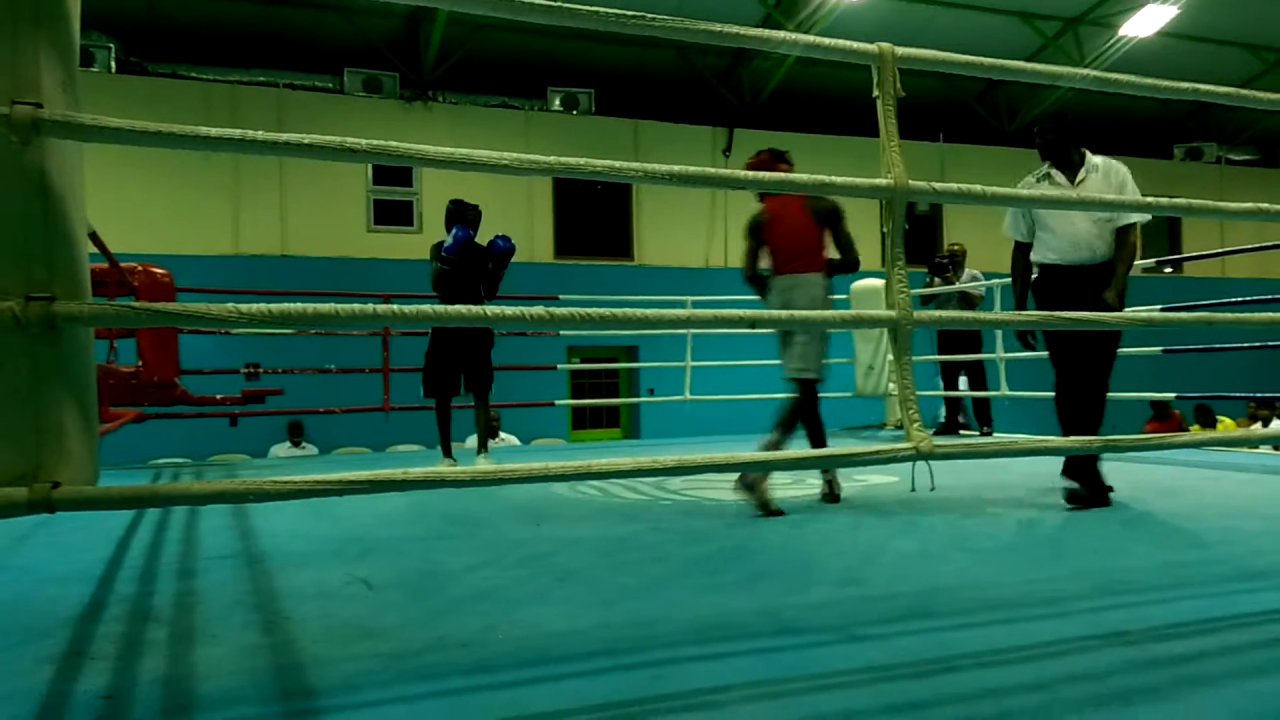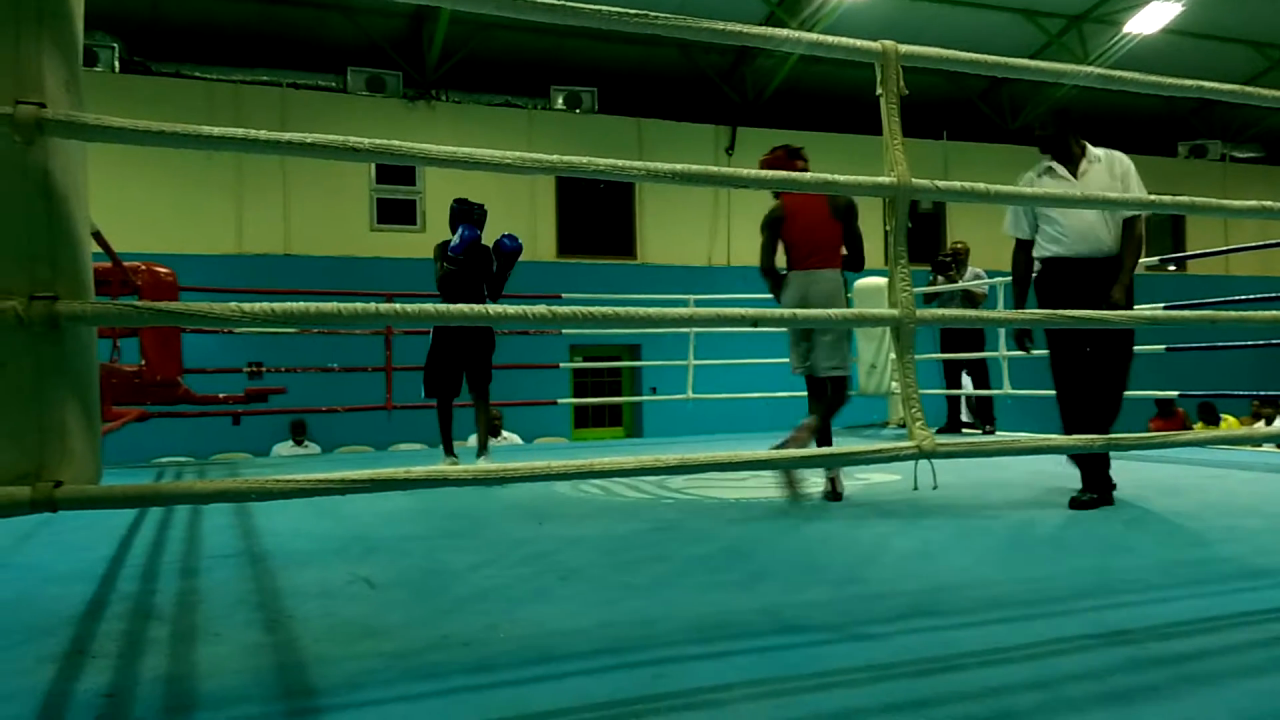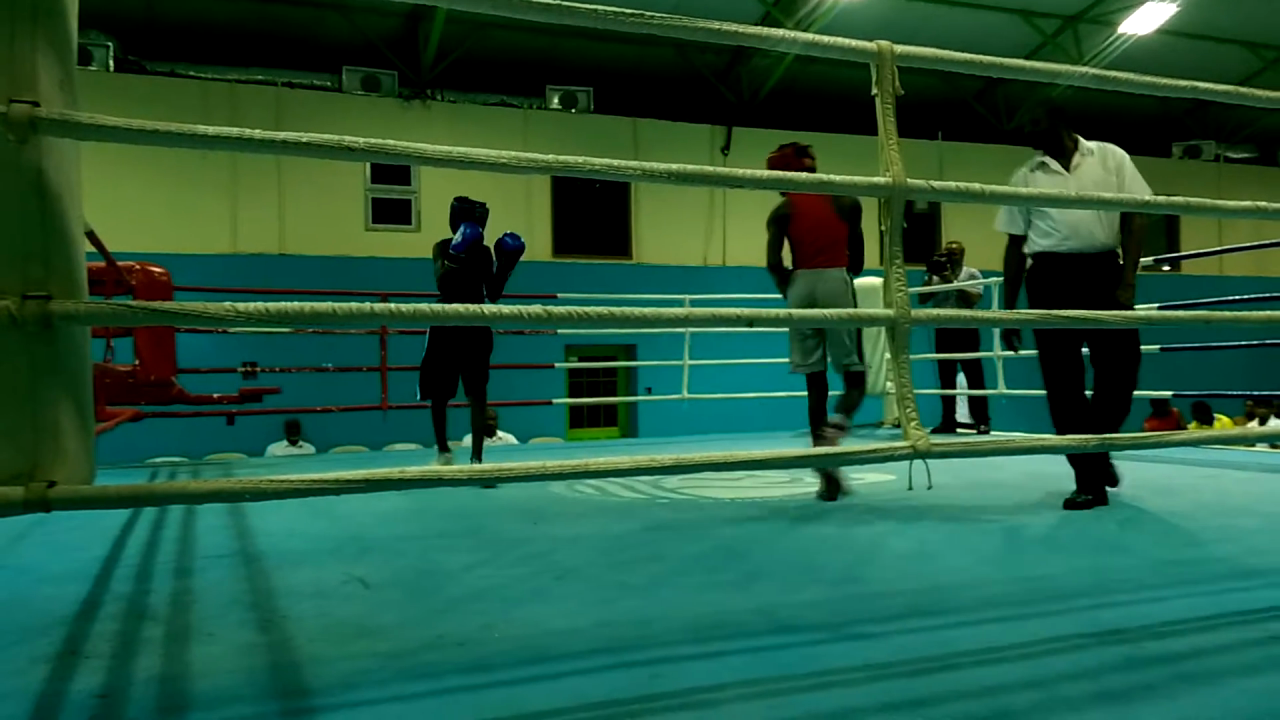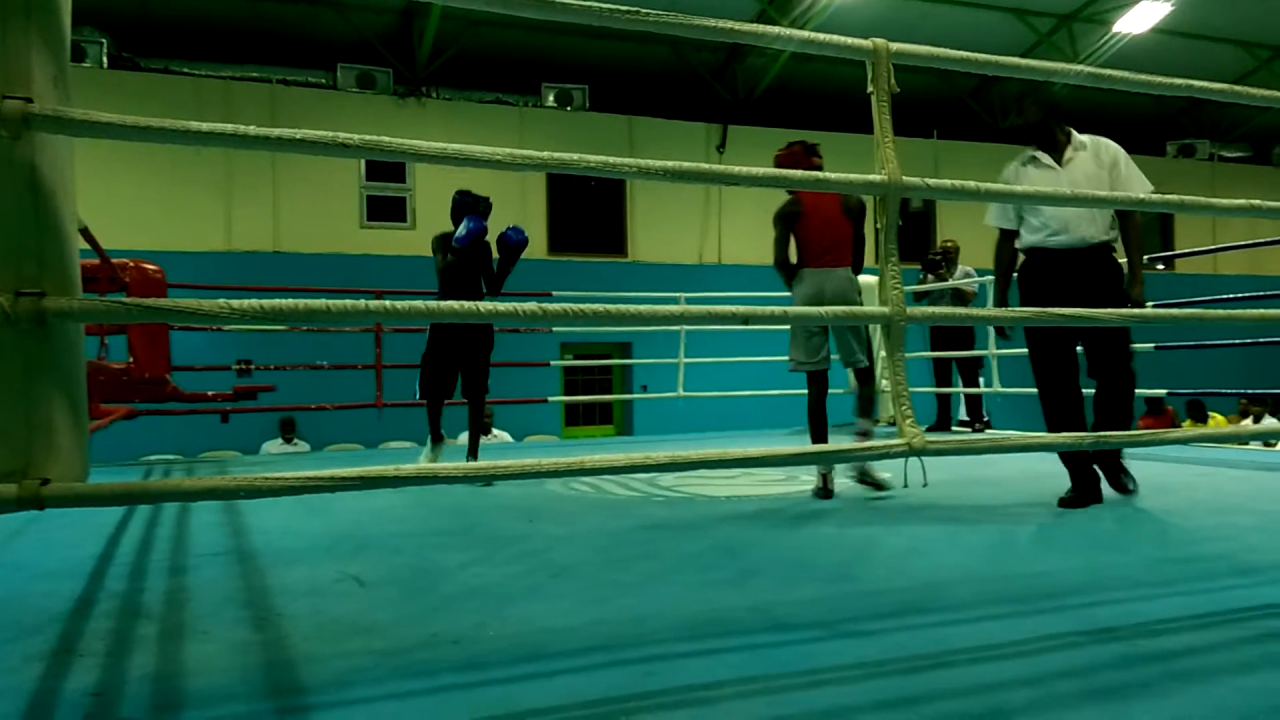
dt=0.1s
person 1, frame 1
left shoulder: (1113, 173)
right shoulder: (1031, 187)
left elbow: (1128, 235)
right elbow: (1022, 250)
left wrist: (1115, 288)
right wrist: (1020, 309)
left hip: (1103, 284)
right hip: (1057, 285)
left knee: (1095, 382)
right knee: (1072, 378)
left ankle: (1078, 461)
right ankle: (1087, 477)
person 1, frame 2
left shoulder: (1116, 165)
right shoulder: (1032, 182)
left elbow: (1134, 228)
right elbow: (1023, 248)
left wrist: (1122, 284)
right wrist: (1018, 310)
left hip: (1109, 276)
right hip: (1060, 280)
left knee: (1111, 375)
right knee: (1072, 377)
left ankle: (1091, 458)
right ankle: (1094, 477)
person 1, frame 3
left shoulder: (1110, 158)
right shoulder: (1025, 178)
left elbow: (1132, 221)
right elbow: (1015, 245)
left wrist: (1128, 281)
right wrist: (1008, 308)
left hip: (1104, 272)
right hip: (1050, 277)
left knee: (1121, 369)
right knee: (1063, 380)
left ankle: (1096, 446)
right ankle: (1089, 479)
person 1, frame 4
left shoulder: (1104, 152)
right shoulder: (1016, 171)
left elbow: (1130, 216)
right elbow: (1007, 239)
left wrist: (1136, 277)
right wrist: (1000, 299)
left hip: (1098, 267)
right hip: (1042, 273)
left knee: (1114, 367)
right knee: (1055, 378)
left ankle: (1107, 453)
right ankle: (1082, 477)
person 2, frame 1
left shoulder: (760, 218)
right shoulder: (824, 205)
left elbow: (750, 275)
right elbow: (851, 263)
left hip: (779, 295)
right hip: (812, 292)
left knee: (805, 389)
right knee: (807, 388)
left ankle: (827, 478)
right ankle: (757, 470)
person 2, frame 2
left shoulder: (776, 213)
right shoulder: (842, 203)
left elbow: (766, 268)
right elbow: (857, 261)
left hip: (795, 291)
right hip: (829, 288)
left knee: (816, 385)
right knee: (837, 386)
left ankle: (832, 476)
right ankle: (794, 444)
person 2, frame 3
left shoulder: (782, 210)
right shoulder: (847, 203)
left elbow: (773, 264)
right elbow: (856, 262)
left hip: (801, 289)
right hip: (837, 287)
left knee: (815, 383)
right knee: (855, 378)
left ankle: (825, 473)
right ankle: (827, 440)
person 2, frame 4
left shoulder: (788, 209)
right shoulder: (853, 202)
left elbow: (780, 262)
right elbow: (857, 262)
left hip: (807, 288)
right hip: (842, 285)
left knee: (817, 382)
right knee: (865, 373)
left ankle: (824, 474)
person 3, frame 1
left shoulder: (481, 252)
right shoulder: (439, 249)
left elbow: (489, 294)
right elbow: (436, 286)
left wrist: (499, 267)
right wrist: (449, 256)
left hip: (476, 323)
right hip: (446, 323)
left knee: (480, 388)
right knee: (442, 394)
left ankle: (483, 454)
right ankle: (447, 455)
person 3, frame 2
left shoulder: (485, 252)
right shoulder: (442, 249)
left elbow: (494, 294)
right elbow: (441, 286)
left wrist: (505, 267)
right wrist: (455, 255)
left hip: (478, 324)
right hip: (448, 323)
left knee: (481, 390)
right knee: (444, 394)
left ankle: (482, 456)
right ankle: (449, 453)
person 3, frame 3
left shoulder: (484, 251)
right shoulder: (442, 247)
left elbow: (494, 294)
right elbow: (441, 284)
left wrist: (506, 266)
right wrist: (456, 254)
left hip: (477, 323)
right hip: (446, 323)
left knee: (478, 392)
right knee: (439, 393)
left ankle: (477, 460)
right ankle: (443, 448)
person 3, frame 4
left shoulder: (483, 246)
right shoulder: (442, 241)
left elbow: (493, 290)
right elbow: (443, 278)
left wrist: (507, 261)
right wrist: (459, 247)
left hip: (476, 320)
right hip: (445, 319)
left knee: (477, 391)
right knee: (436, 391)
left ankle: (472, 459)
right ankle: (435, 438)
person 4, frame 1
left shoulder: (974, 276)
right shoulder: (938, 278)
left elbow: (976, 300)
right elbow: (924, 301)
left wrist: (954, 283)
right wrist: (932, 277)
left hip: (968, 331)
right hip: (945, 332)
left knee: (976, 379)
right knee: (949, 380)
left ankle: (985, 423)
right ankle: (951, 422)
person 4, frame 2
left shoulder: (977, 274)
right shoulder: (941, 276)
left elbow: (979, 299)
right elbow: (927, 299)
left wrist: (957, 281)
right wrist: (935, 275)
left hip: (970, 330)
right hip: (948, 331)
left knee: (979, 378)
right knee: (951, 379)
left ankle: (987, 422)
right ankle: (953, 421)
person 4, frame 3
left shoulder: (972, 274)
right shoulder: (937, 276)
left elbow: (974, 299)
right elbow: (922, 299)
left wrist: (952, 281)
right wrist: (931, 275)
left hip: (965, 330)
right hip: (943, 331)
left knee: (974, 377)
right knee: (946, 379)
left ankle: (982, 421)
right ankle: (948, 421)
person 4, frame 4
left shoulder: (967, 272)
right shoulder: (931, 274)
left elbow: (968, 297)
right elbow: (917, 297)
left wrist: (947, 279)
right wrist: (925, 274)
left hip: (960, 328)
right hip: (938, 329)
left knee: (969, 376)
right knee: (941, 377)
left ankle: (977, 419)
right ankle: (943, 419)
